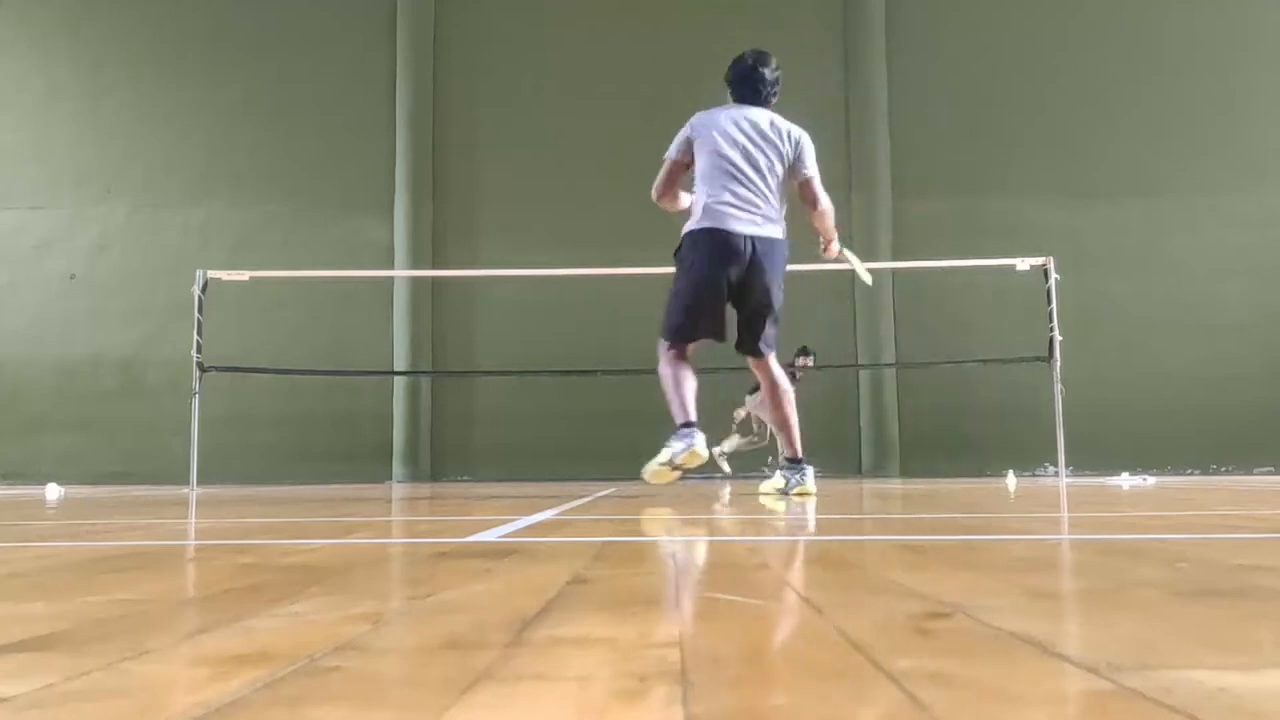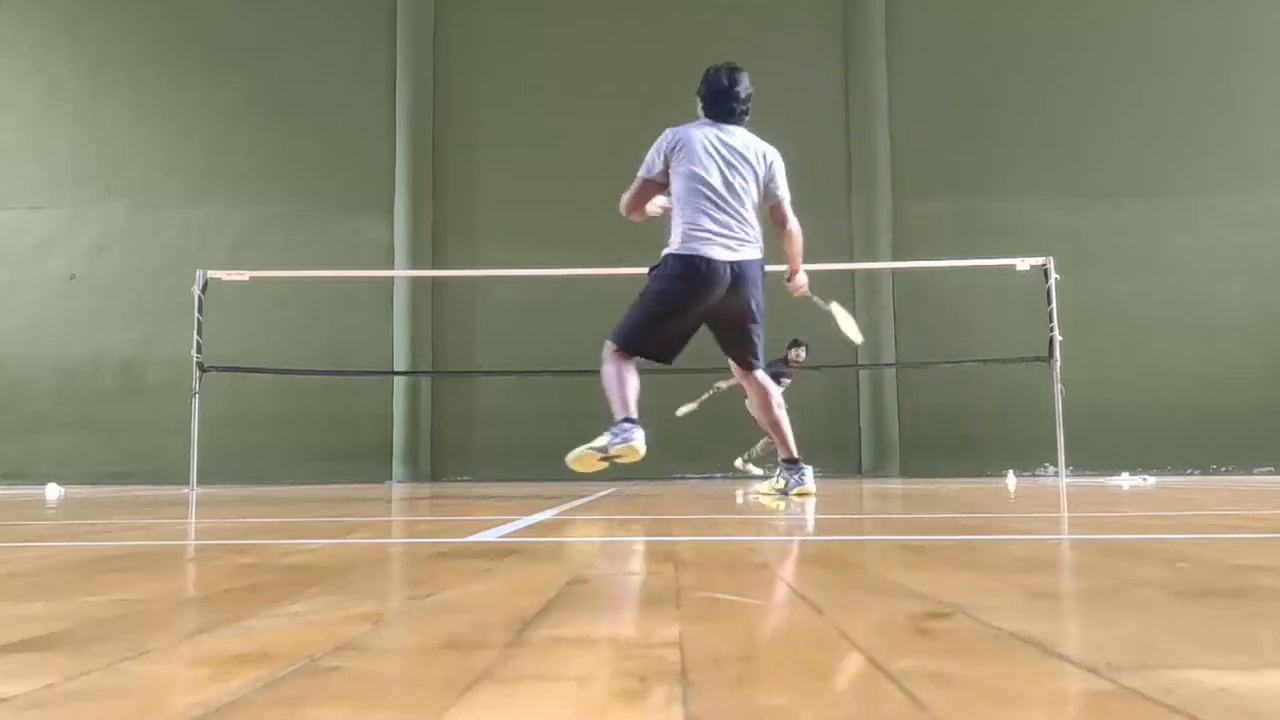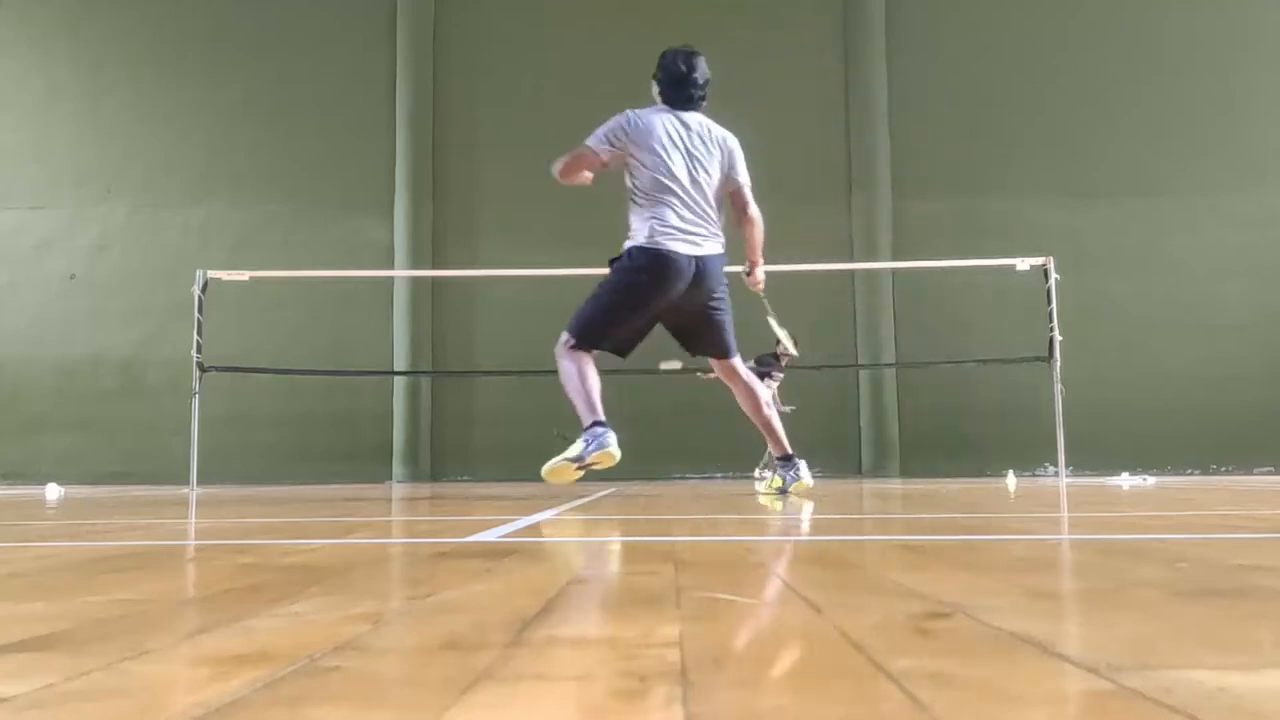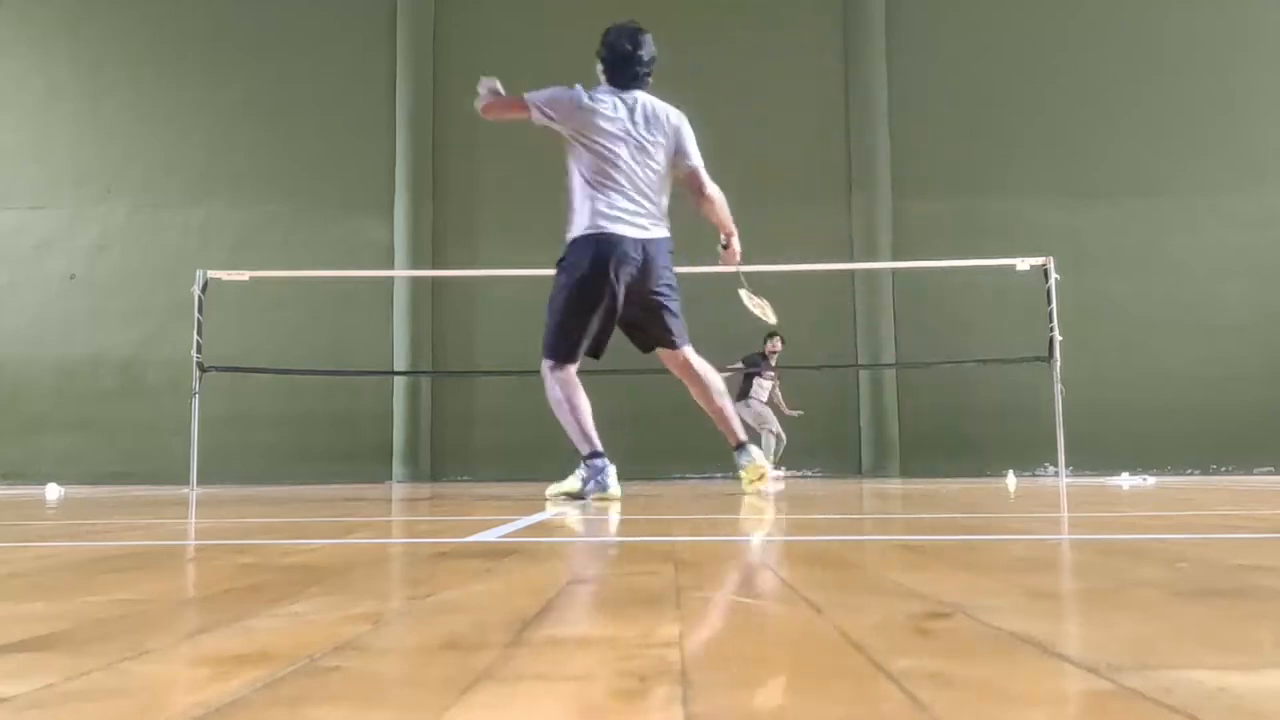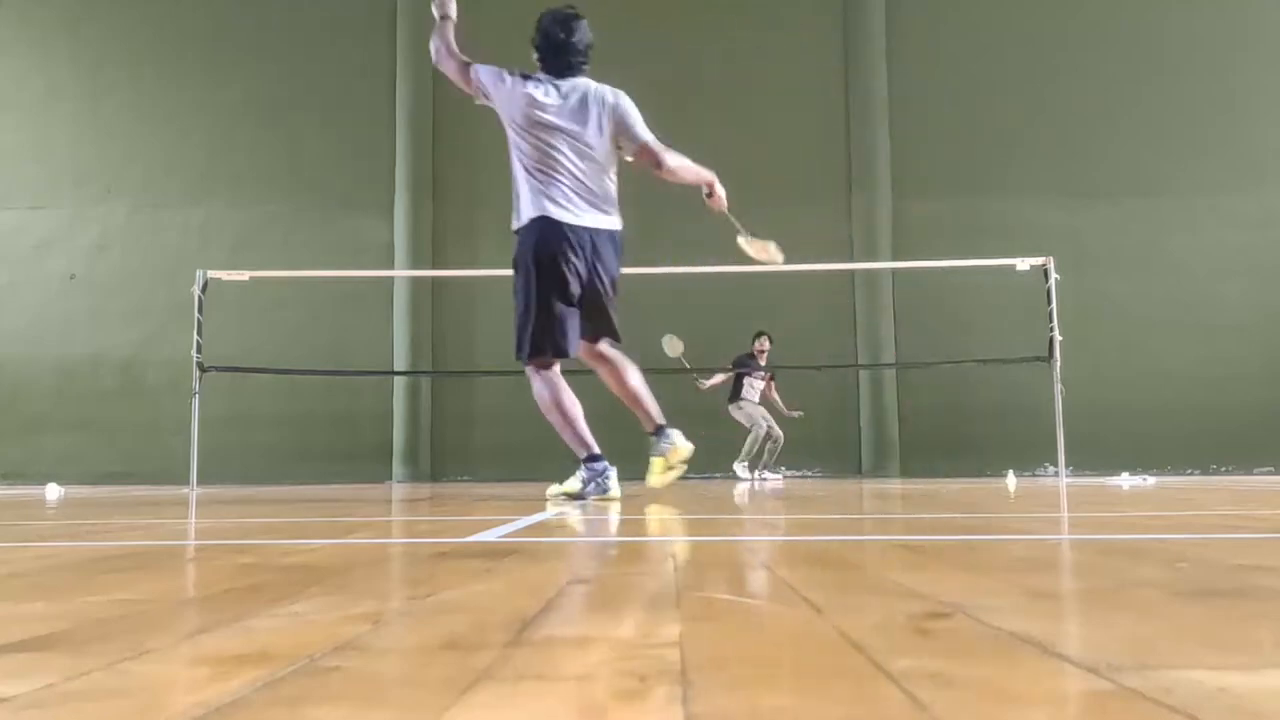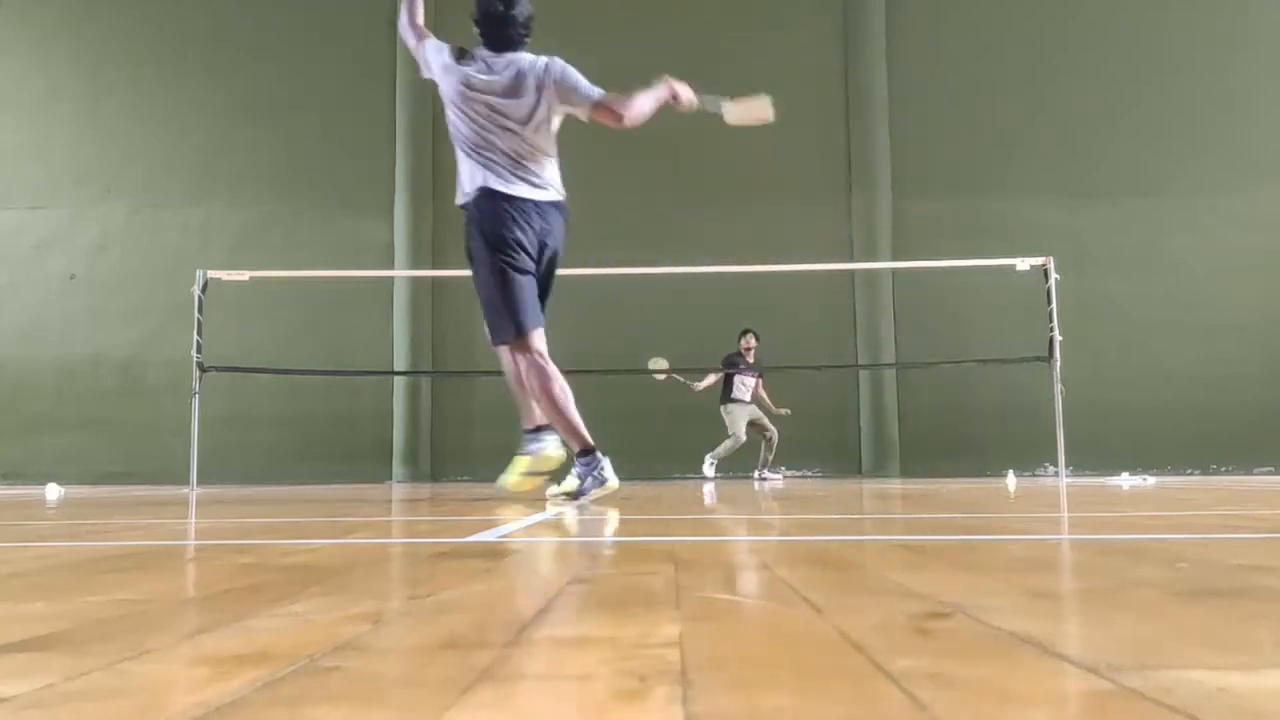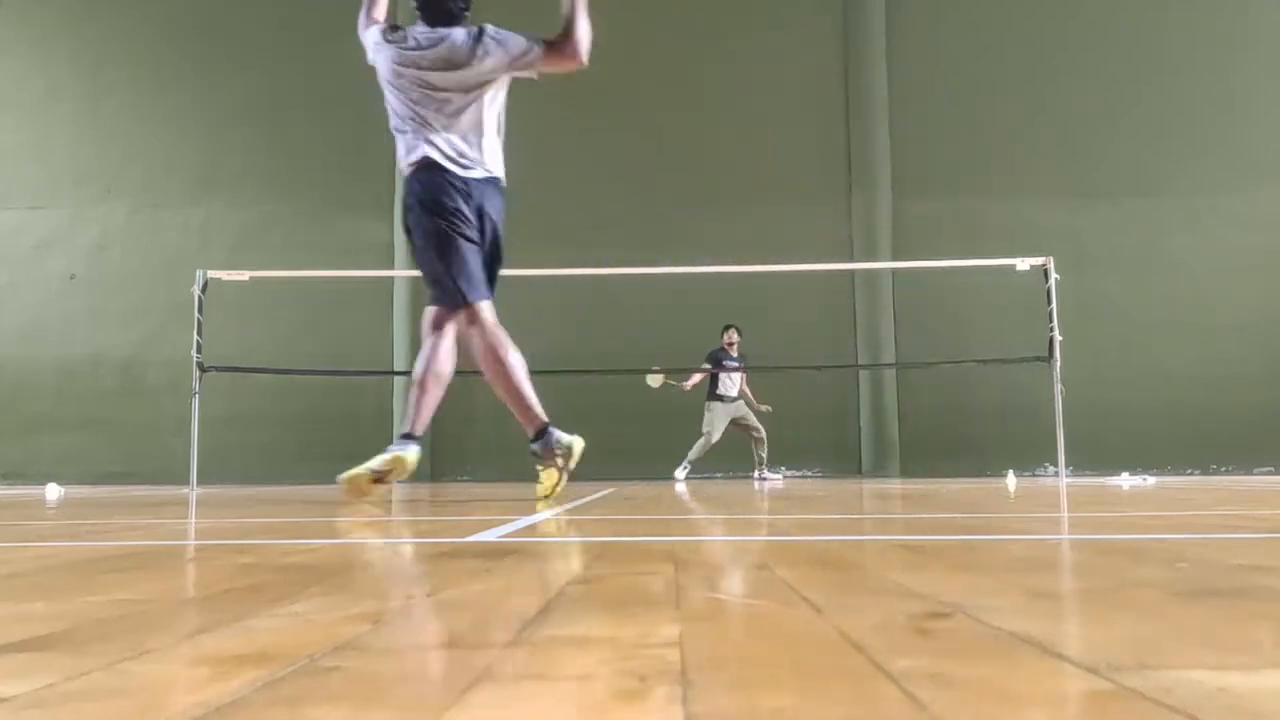
dt=0.1s
person 1, frame 1
left shoulder: (701, 123)
right shoulder: (794, 134)
left elbow: (662, 193)
right elbow: (818, 204)
right wrist: (829, 240)
left hip: (710, 245)
right hip: (765, 250)
left knee: (674, 349)
right knee: (763, 364)
left ankle: (688, 433)
right ankle: (796, 468)
person 1, frame 2
left shoulder: (676, 139)
right shoulder: (765, 153)
left elbow: (632, 206)
right elbow: (787, 224)
left wrist: (659, 204)
right wrist: (797, 269)
left hip: (688, 263)
right hip: (745, 269)
left knee: (617, 353)
right knee: (751, 374)
left ankle: (624, 429)
right ankle: (795, 469)
person 1, frame 3
left shoulder: (635, 125)
right shoulder: (723, 139)
left elbow: (565, 171)
right elbow: (749, 213)
left wrist: (586, 170)
right wrist: (755, 264)
left hip: (652, 258)
right hip: (707, 264)
left knee: (572, 347)
right knee: (732, 368)
left ankle: (596, 434)
right ankle: (790, 466)
person 1, frame 4
left shoulder: (575, 102)
right shoulder: (671, 119)
left elbow: (489, 108)
right elbow: (705, 191)
left wrist: (490, 89)
right wrist: (731, 232)
left hip: (598, 247)
right hip: (652, 250)
left knee: (558, 366)
right knee: (683, 358)
left ankle: (596, 467)
right ankle: (744, 451)
person 1, frame 5
left shoulder: (514, 90)
right shoulder: (610, 103)
left elbow: (446, 58)
right elbow: (661, 163)
right wrist: (708, 178)
left hip: (549, 236)
right hip: (603, 239)
left knee: (543, 365)
right knee: (601, 350)
left ankle: (595, 469)
right ankle: (663, 433)
person 1, frame 6
left shoulder: (455, 67)
right shoulder: (550, 72)
right elbow: (620, 113)
right wrist: (665, 89)
left hip: (497, 216)
right hip: (548, 215)
left knee: (523, 348)
right knee: (524, 342)
left ankle: (590, 462)
right ankle: (541, 437)
person 1, frame 7
left shoulder: (389, 46)
right shoulder: (491, 46)
right elbow: (573, 55)
left hip: (436, 190)
right hip: (487, 194)
left knee: (476, 320)
right knee: (444, 323)
left ankle: (546, 439)
right ankle: (406, 445)
